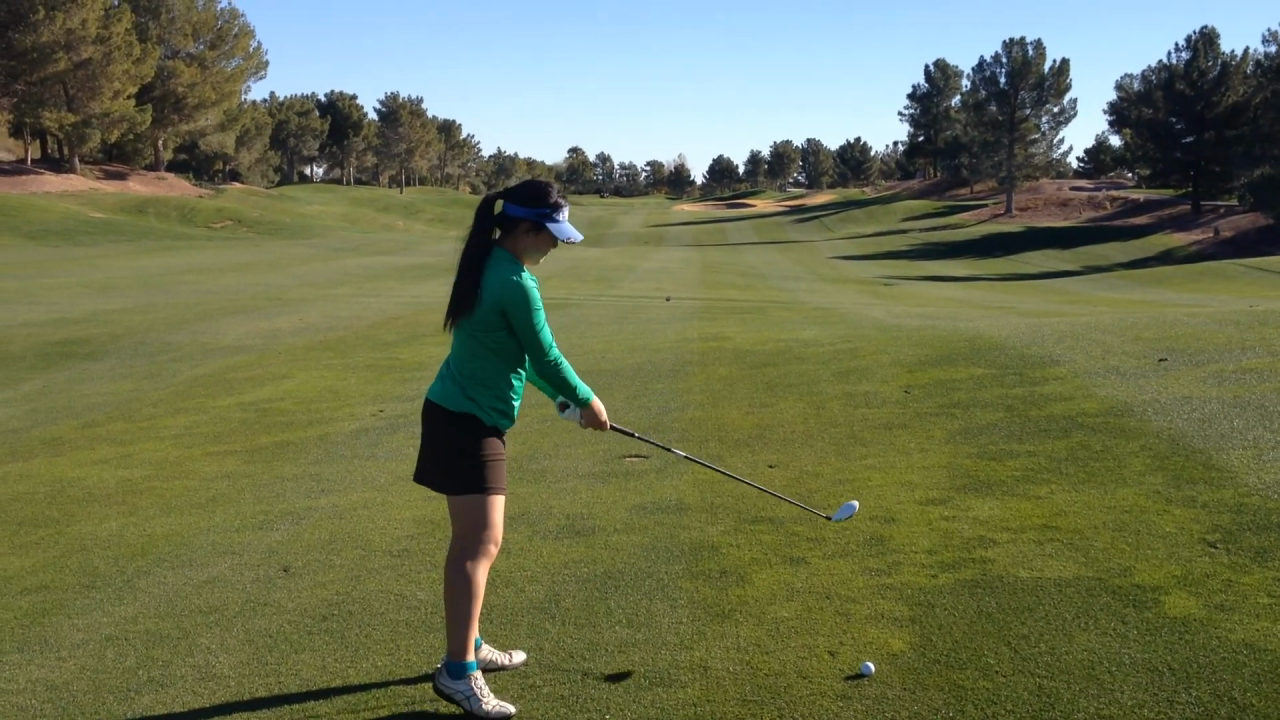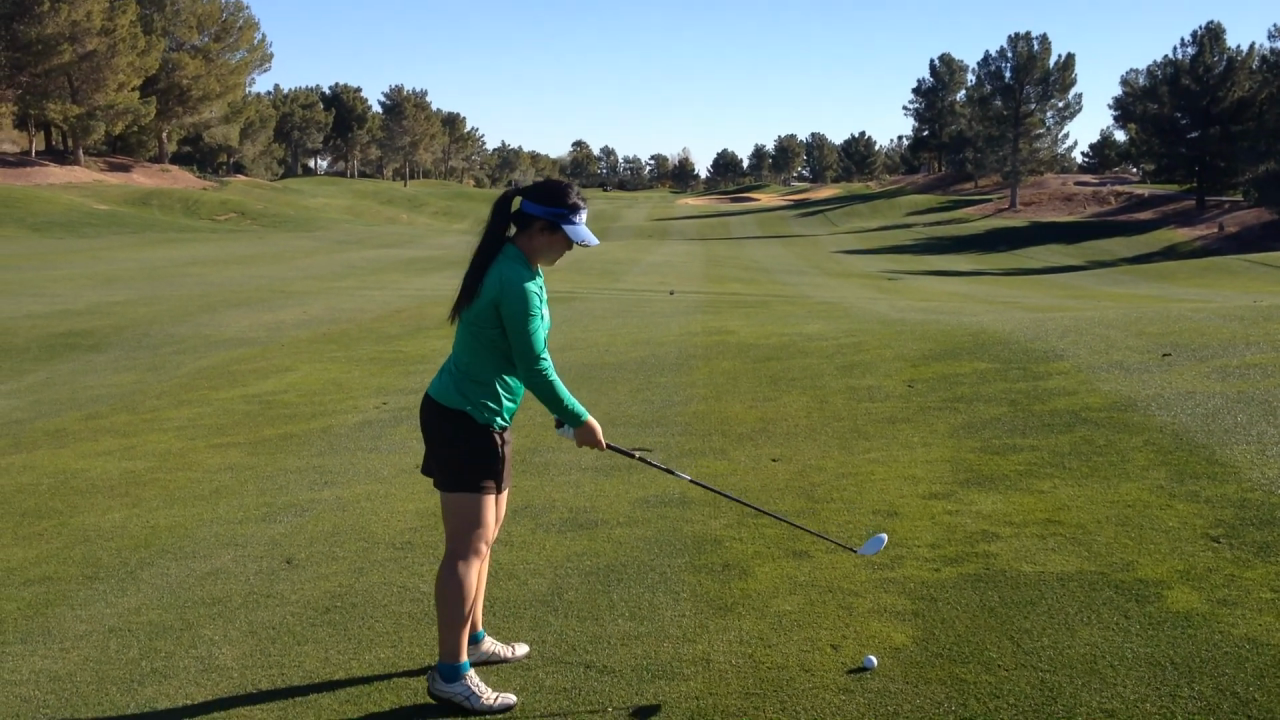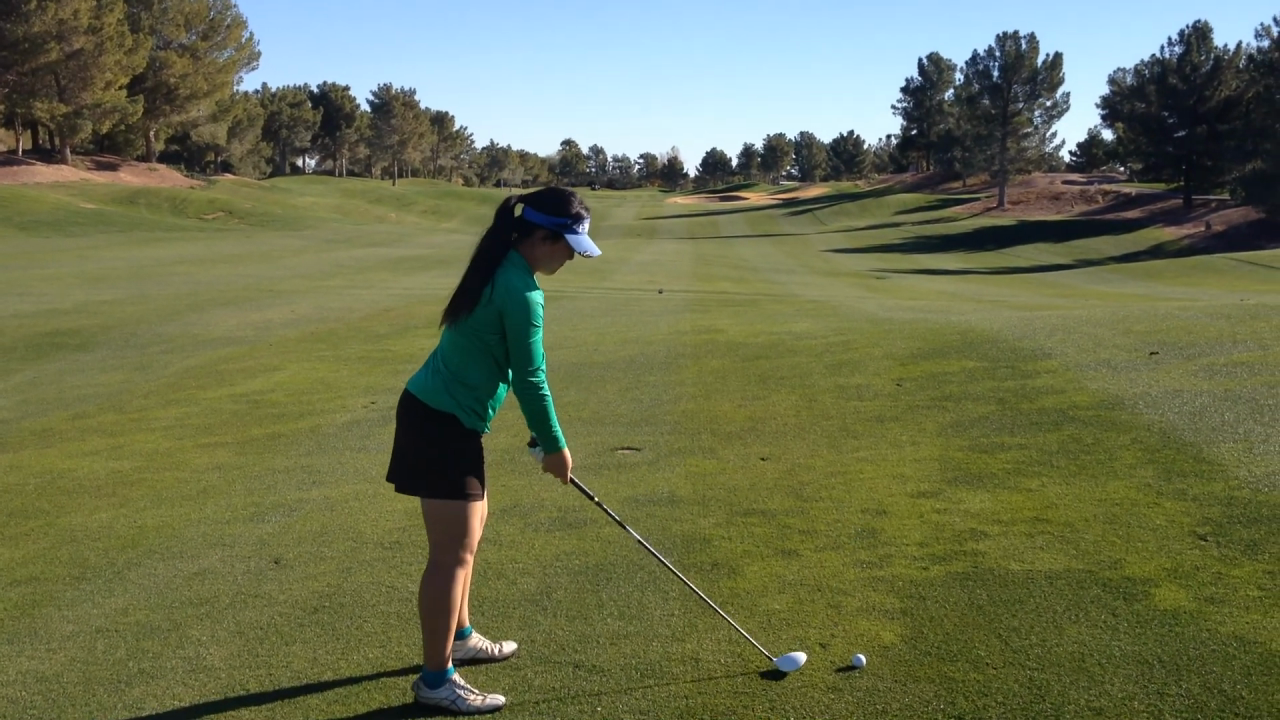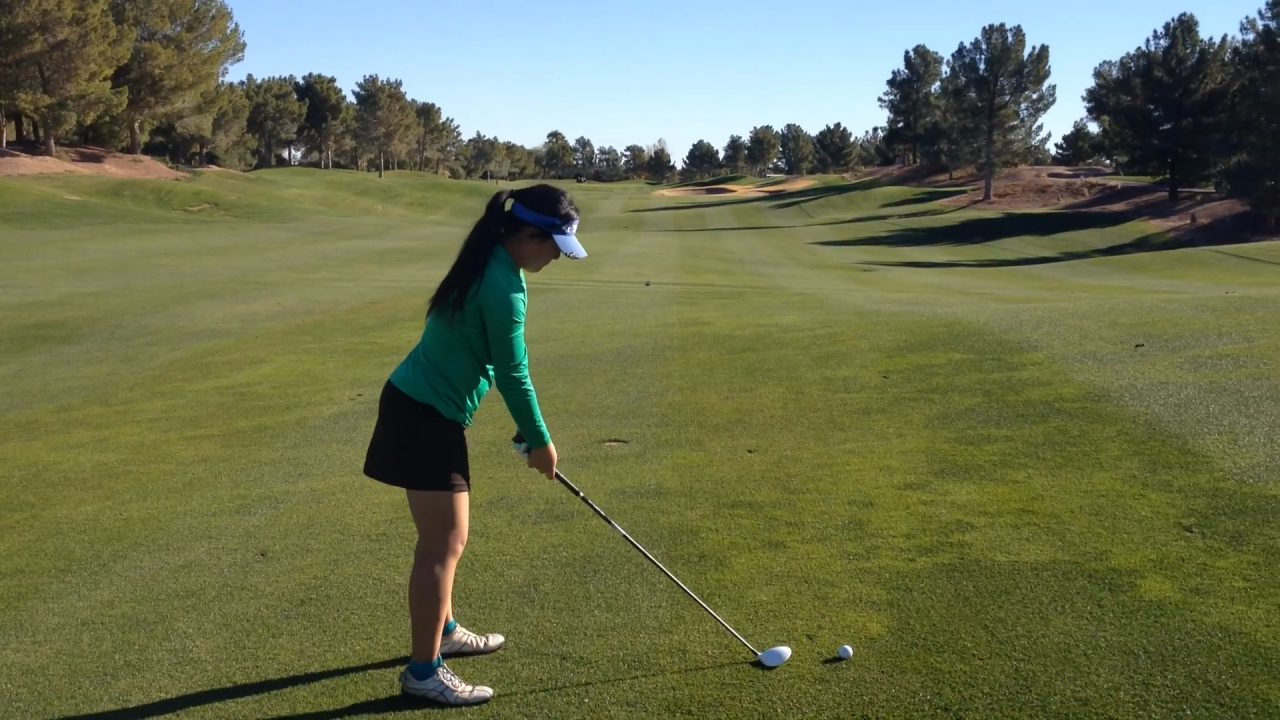
dt=0.3s
person 1, frame 1
left shoulder: (487, 266)
right shoulder: (516, 283)
right elbow: (544, 356)
left wrist: (565, 399)
right wrist: (585, 400)
left hip: (459, 414)
right hip: (469, 422)
left knee: (472, 539)
right knee: (480, 545)
left ankle: (469, 647)
right ankle: (457, 672)
person 1, frame 2
left shoulder: (509, 264)
right shoulder: (519, 283)
left elbow: (529, 357)
right elbow: (534, 366)
left wrist: (566, 413)
right wrist: (578, 418)
left hip: (478, 415)
right hip: (464, 419)
left knee: (482, 534)
right knee: (470, 546)
left ankle: (472, 639)
right ankle: (450, 673)
person 1, frame 3
left shoulder: (499, 269)
right shoulder: (521, 293)
right elbow: (529, 379)
left wrist: (541, 435)
right wrist: (555, 446)
left hip: (435, 411)
right hip: (444, 424)
left knee: (463, 538)
right knee: (453, 553)
left ankle: (458, 636)
right ankle: (435, 680)
person 1, frame 4
left shoulder: (489, 263)
right shoulder: (503, 287)
left elbow: (498, 364)
right elbow: (513, 374)
left wrist: (528, 432)
right wrist: (540, 441)
left hip: (423, 405)
right hip: (425, 415)
left knee: (446, 534)
right knee: (444, 544)
left ankle: (443, 632)
right ankle: (423, 670)
